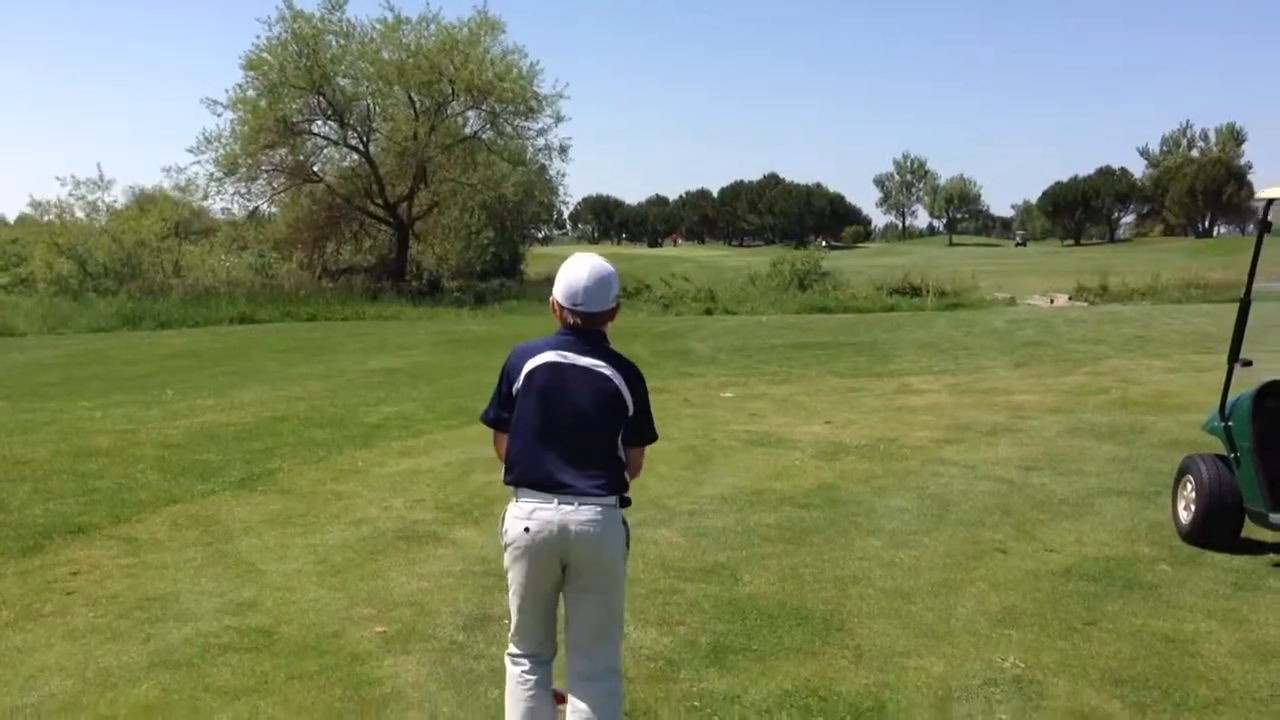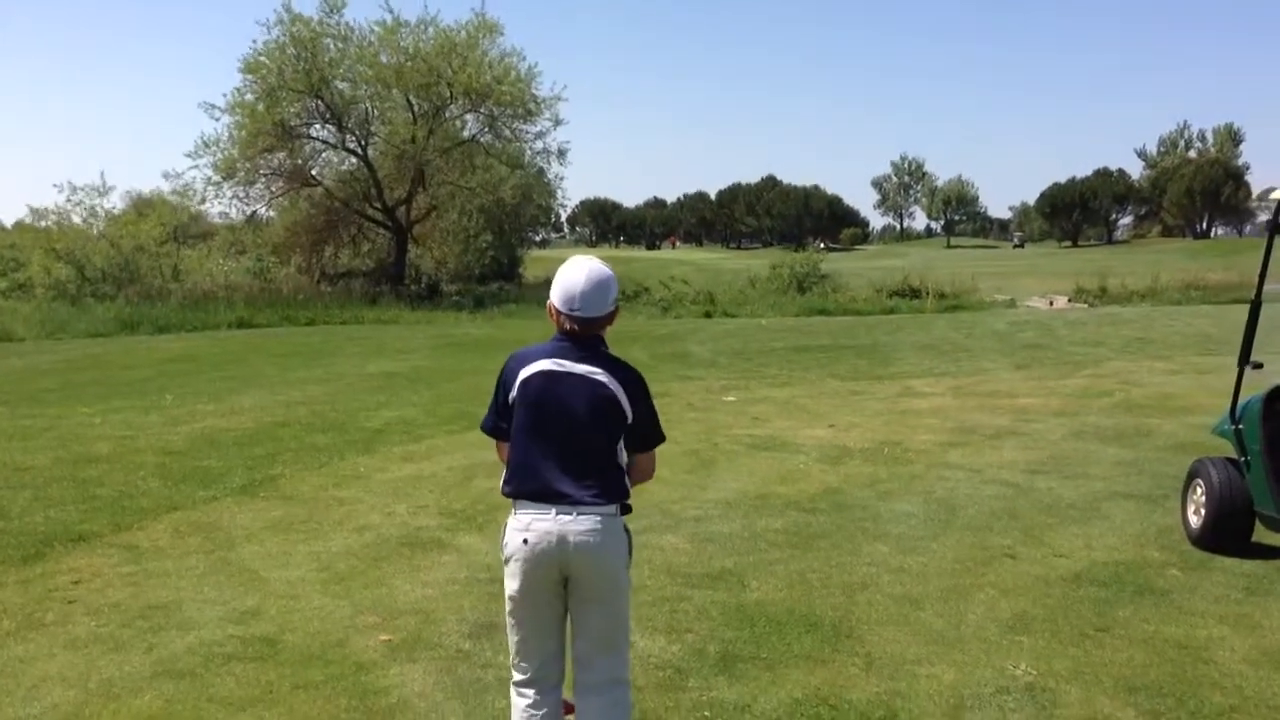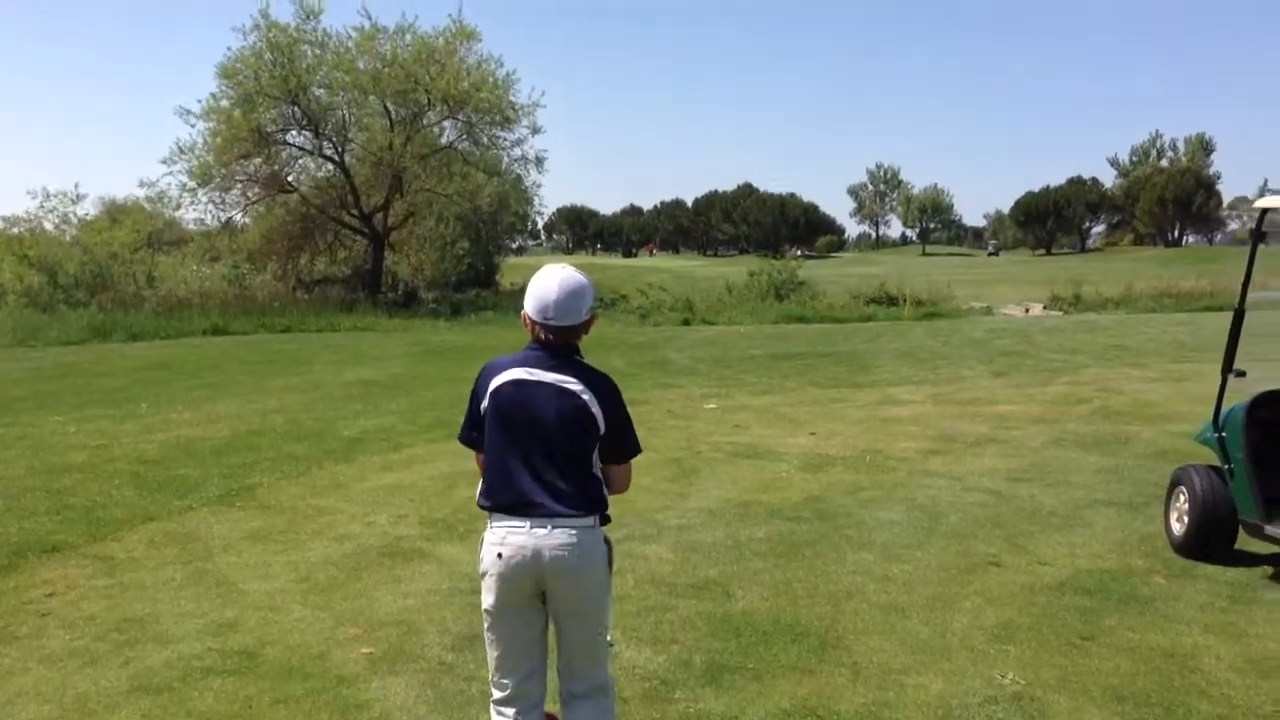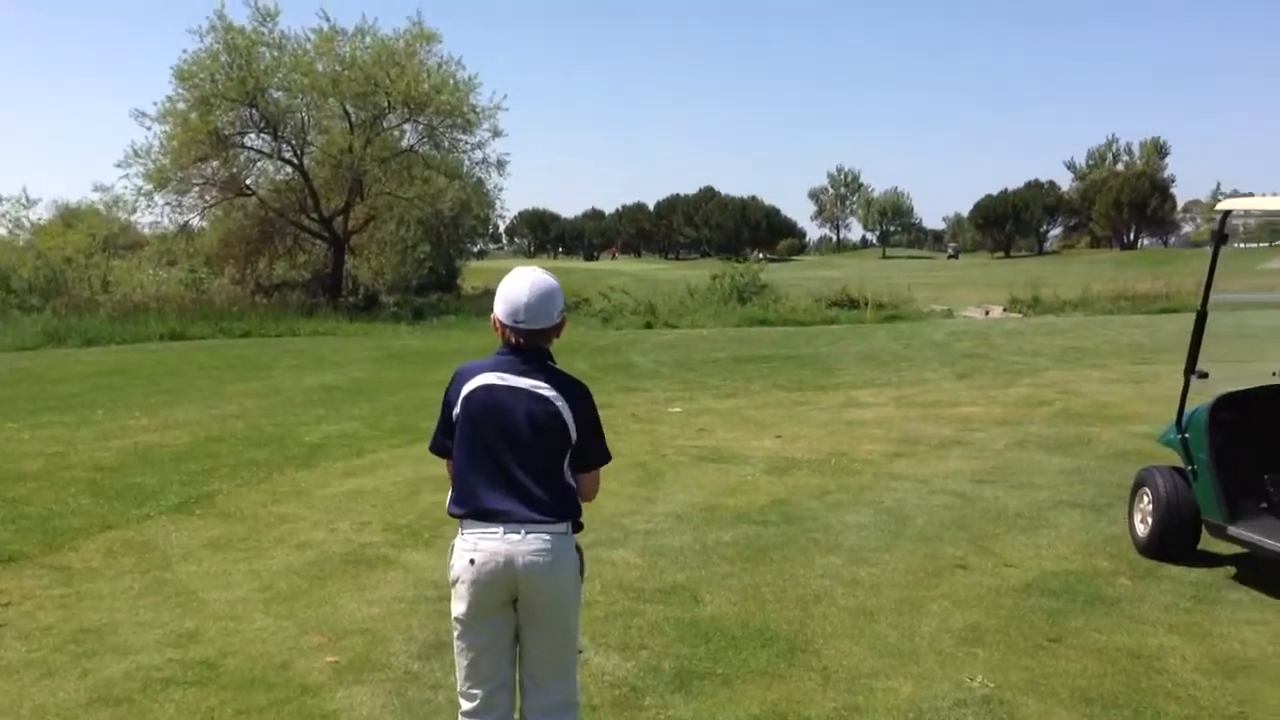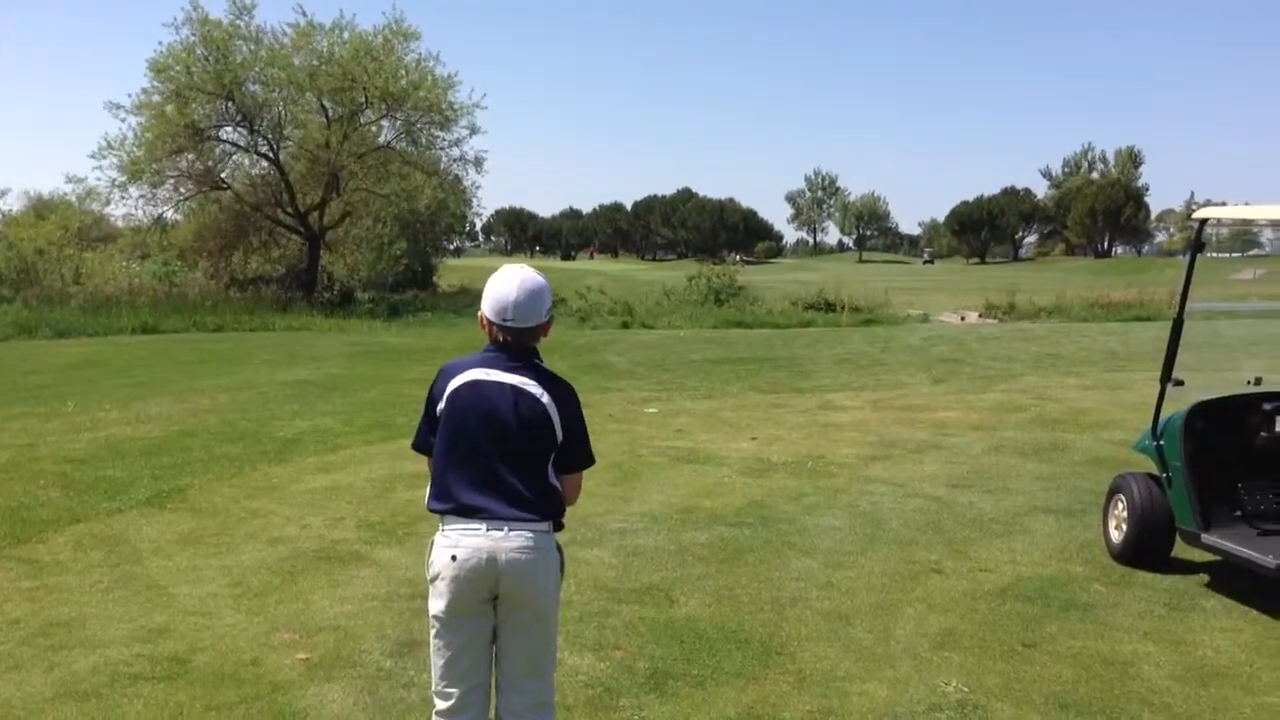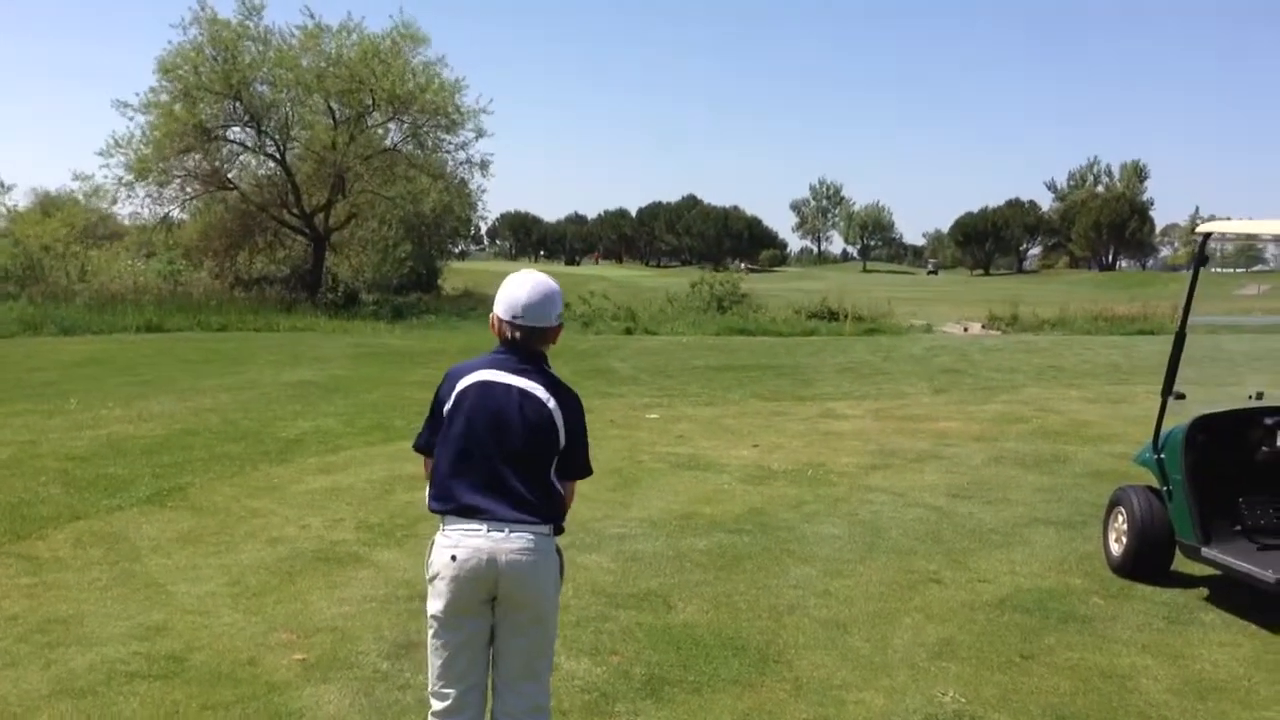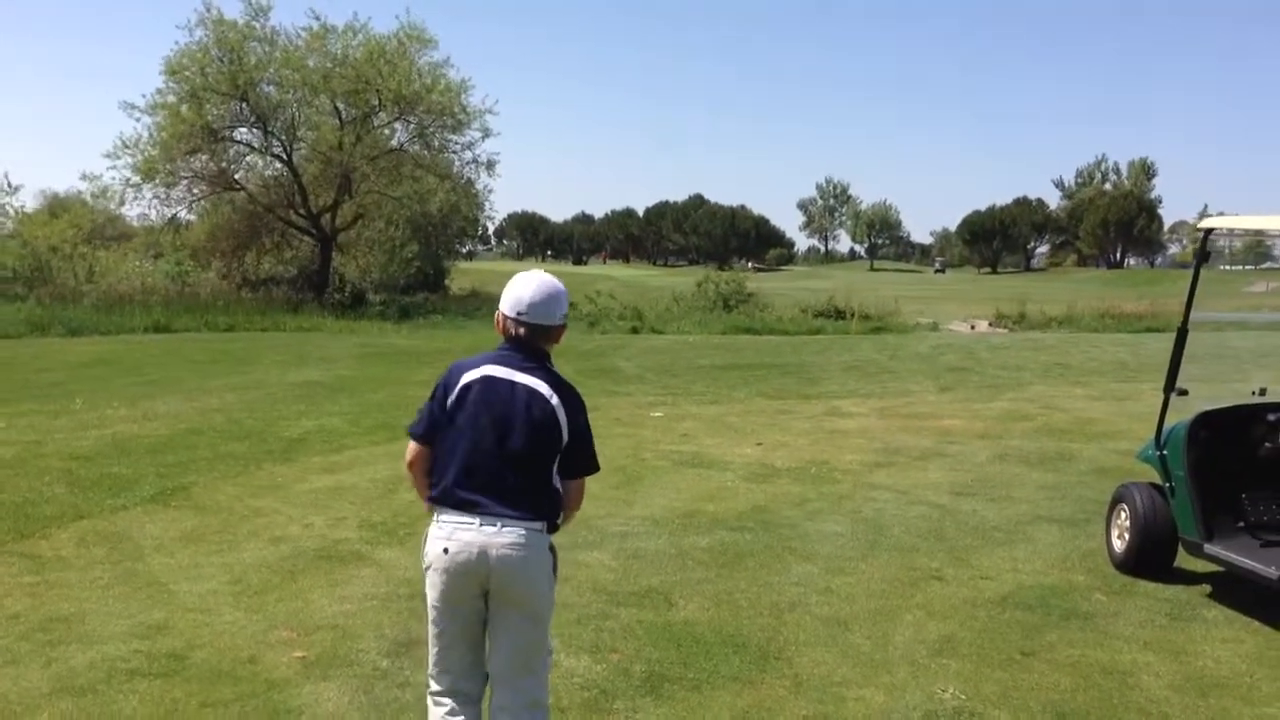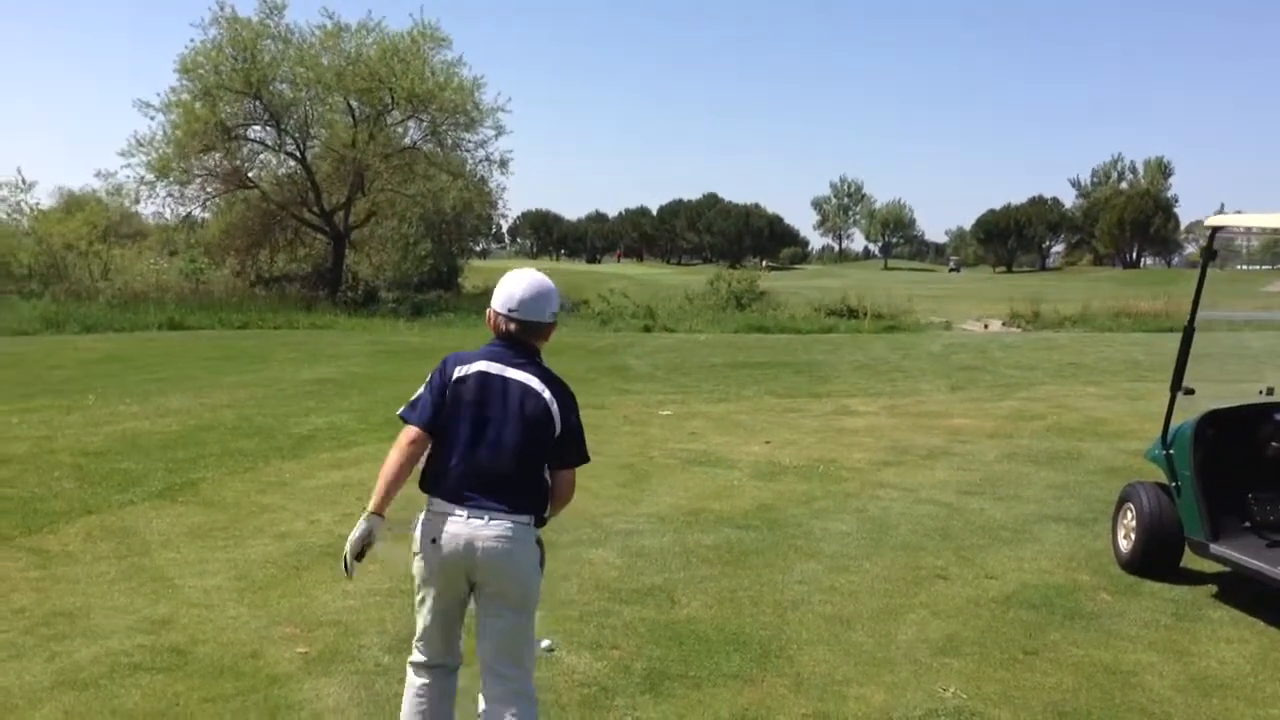
dt=0.2s
person 1, frame 1
left shoulder: (523, 360)
right shoulder: (624, 374)
left elbow: (502, 446)
right elbow: (634, 463)
left hip: (530, 516)
right hip: (598, 521)
left knee: (526, 653)
right knee: (595, 665)
person 1, frame 2
left shoulder: (520, 367)
right shoulder: (624, 379)
left elbow: (505, 452)
right elbow: (643, 471)
left hip: (530, 528)
right hip: (599, 531)
left knee: (532, 678)
right knee: (603, 676)
person 1, frame 3
left shoulder: (493, 377)
right shoulder: (598, 388)
left elbow: (482, 460)
right elbow: (619, 482)
left hip: (507, 541)
right hip: (577, 543)
person 1, frame 4
left shoulder: (465, 382)
right shoulder: (570, 394)
left elbow: (453, 469)
right elbow: (587, 489)
left hip: (478, 548)
right hip: (550, 550)
person 1, frame 5
left shoulder: (451, 378)
right shoulder: (557, 393)
left elbow: (434, 465)
right elbow: (569, 492)
left hip: (459, 545)
right hip: (531, 549)
person 1, frame 6
left shoulder: (458, 380)
right shoulder: (562, 400)
left elbow: (430, 467)
right elbow: (565, 496)
left hip: (459, 546)
right hip: (530, 552)
person 1, frame 7
left shoulder: (461, 375)
right shoulder: (564, 398)
left elbow: (416, 459)
right elbow: (573, 496)
left hip: (453, 536)
right hip: (524, 546)
person 1, frame 8
left shoulder: (455, 369)
right shoulder: (555, 393)
left elbow: (411, 442)
right elbow: (564, 489)
left wrist: (373, 515)
left hip: (444, 529)
right hip: (511, 539)
left knee: (431, 661)
right knee: (508, 679)
